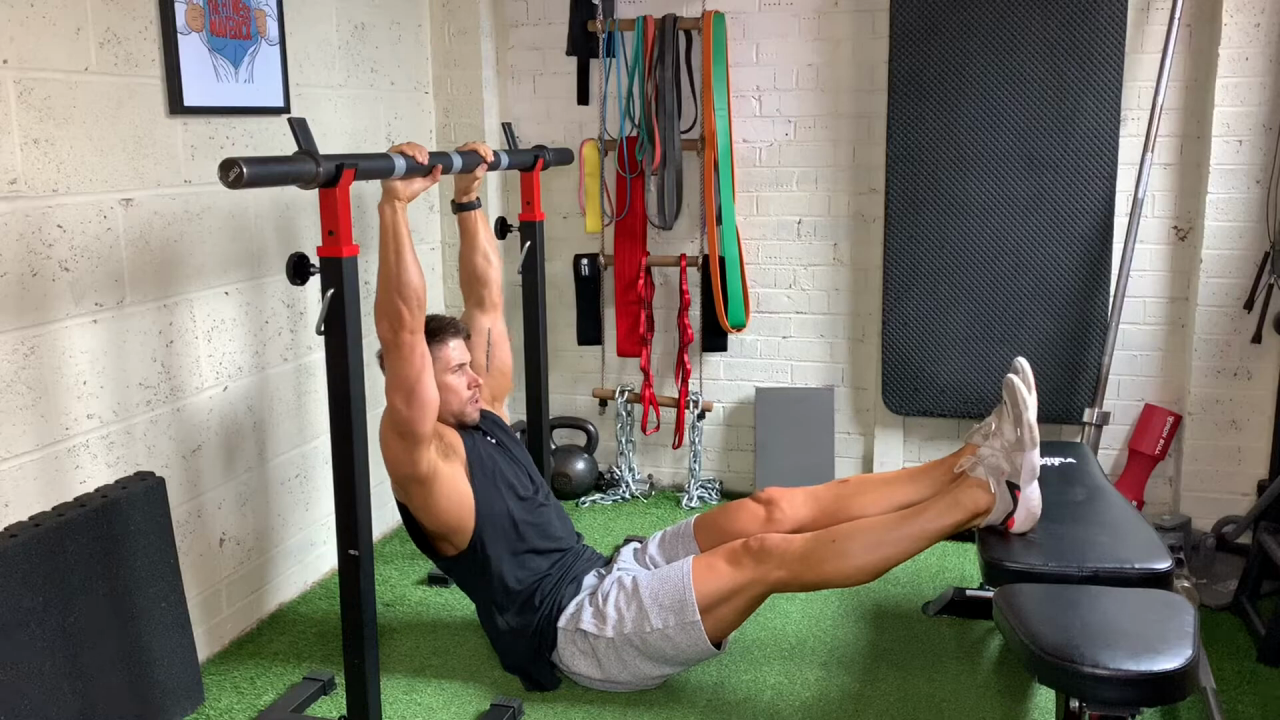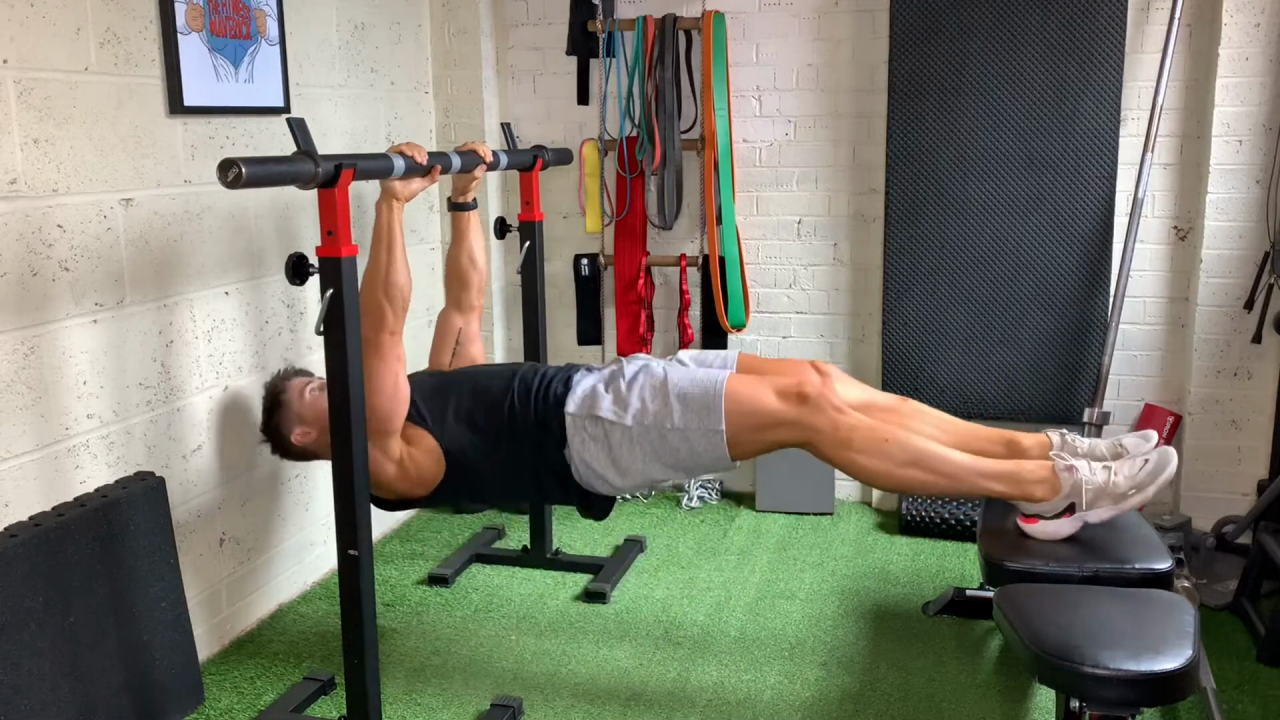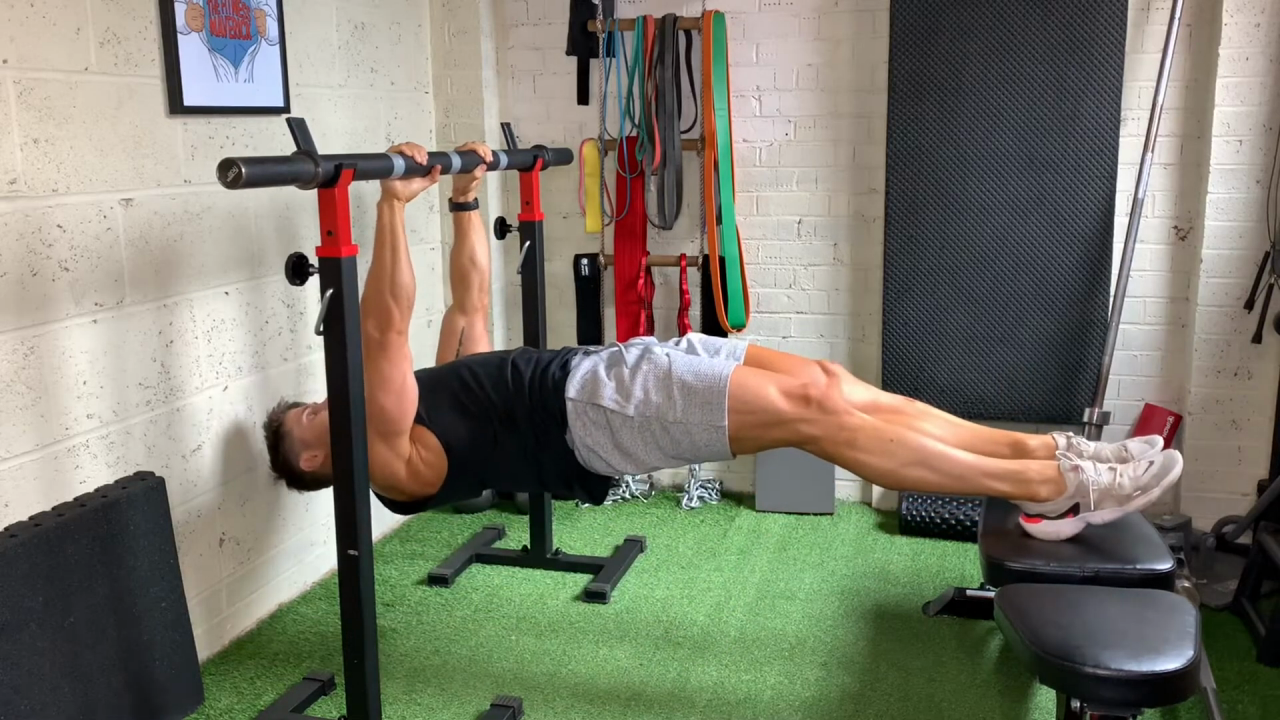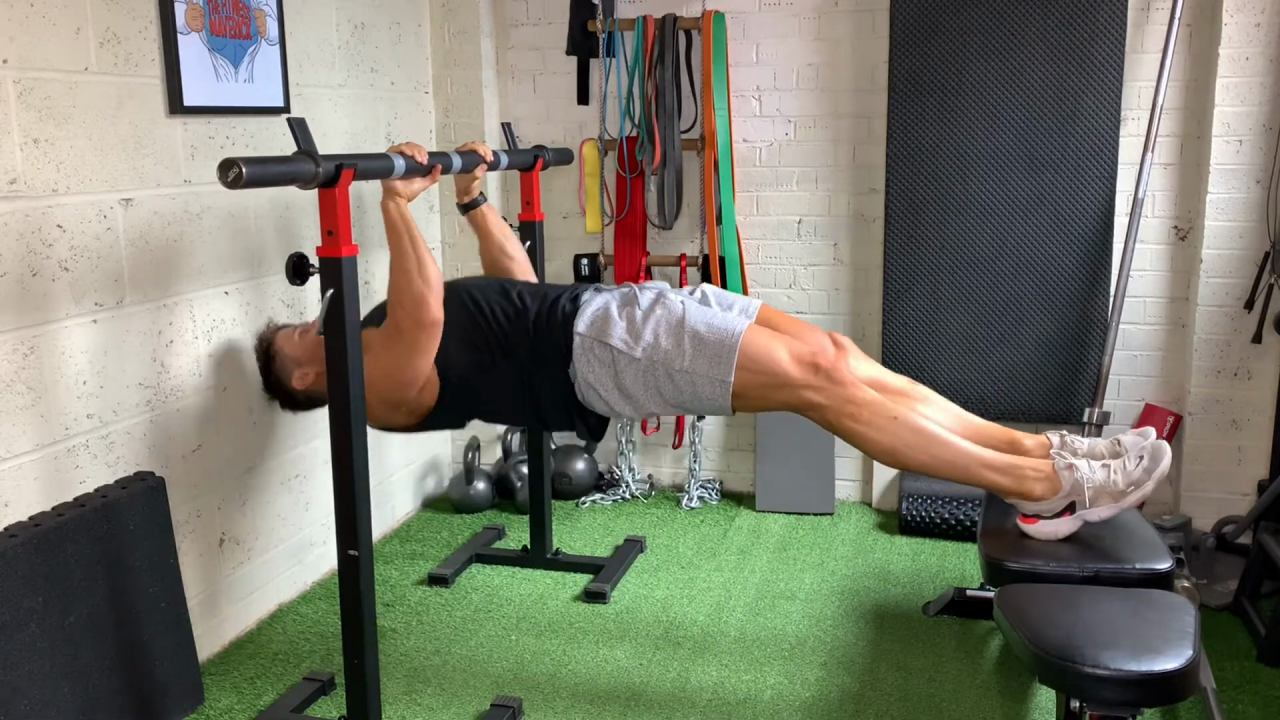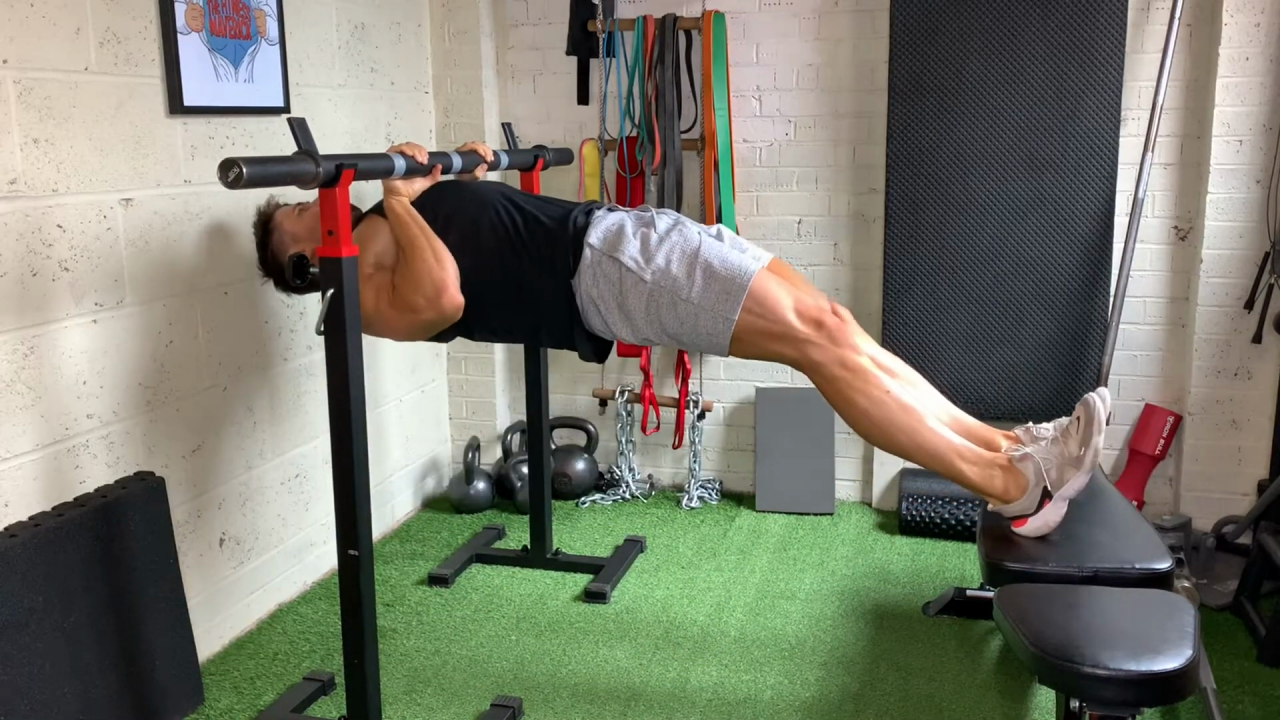
dt=1s
person 1, frame 1
left shoulder: (479, 416)
right shoulder: (422, 455)
left elbow: (484, 309)
right elbow: (400, 333)
left wrist: (468, 200)
right wrist: (394, 204)
left hip: (605, 581)
right hip: (580, 628)
left knee: (771, 509)
right knee: (765, 554)
left ankle: (973, 464)
right ankle: (990, 494)
person 1, frame 2
left shoulder: (430, 394)
right shoulder: (386, 458)
left elbow: (463, 307)
right elbow: (380, 329)
left wrist: (465, 197)
right wrist: (390, 205)
left hip: (610, 392)
right hip: (596, 423)
left knee: (823, 383)
right knee: (807, 409)
left ankle: (1040, 450)
right ankle: (1053, 487)
person 1, frame 3
left shoulder: (436, 392)
right shoulder: (391, 458)
left elbow: (469, 307)
right elbow: (383, 327)
left wrist: (465, 201)
right wrist: (391, 205)
left hip: (611, 369)
right hip: (596, 408)
left knee: (826, 385)
right knee: (812, 410)
left ankle: (1044, 453)
right ankle: (1056, 489)
person 1, frame 4
left shoulder: (391, 339)
right shoulder: (382, 387)
left elbow: (518, 281)
right elbow: (424, 319)
left wrist: (471, 199)
right wrist: (394, 208)
left hip: (610, 308)
right hip: (598, 347)
left knee: (833, 359)
right knee: (818, 379)
left ankle: (1034, 448)
right ankle: (1048, 486)
person 1, frame 5
left shoulder: (388, 234)
right shoulder: (373, 293)
right elbow: (443, 295)
left wrist: (472, 178)
right wrist: (396, 198)
left hip: (619, 232)
right hip: (602, 271)
left knee: (827, 326)
right knee: (816, 336)
left ankle: (1005, 443)
right ankle: (1015, 485)
